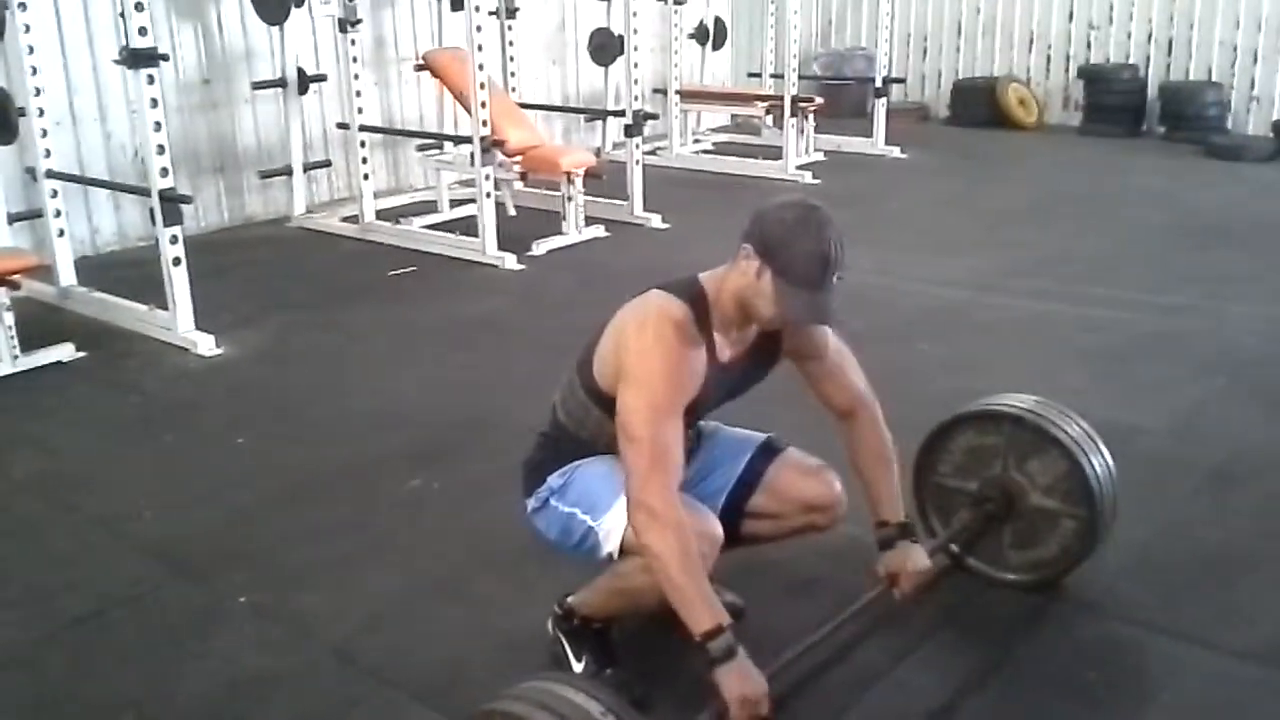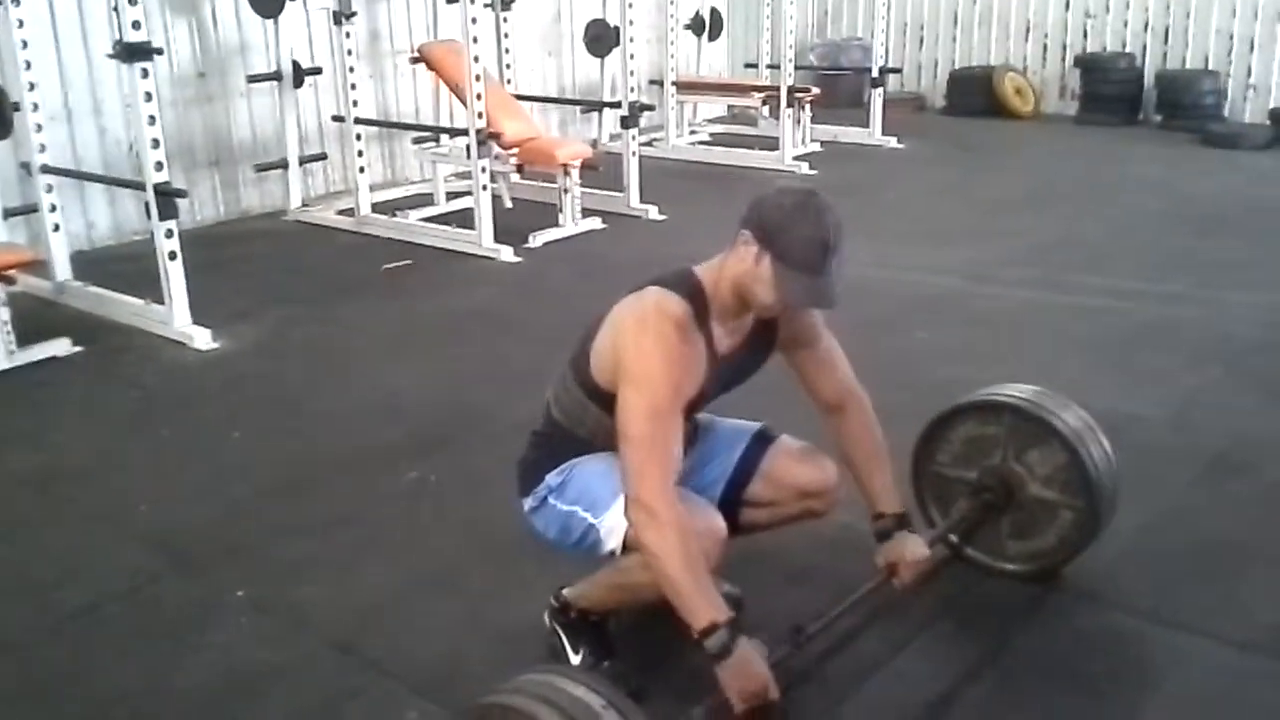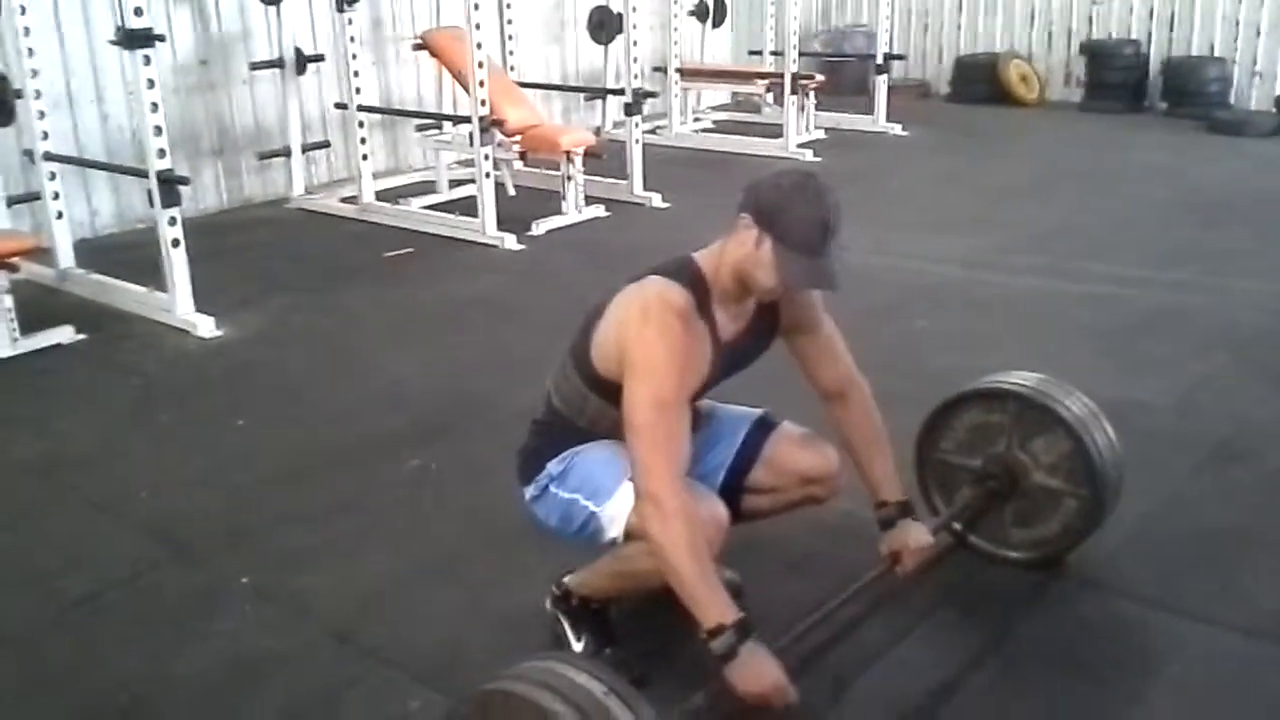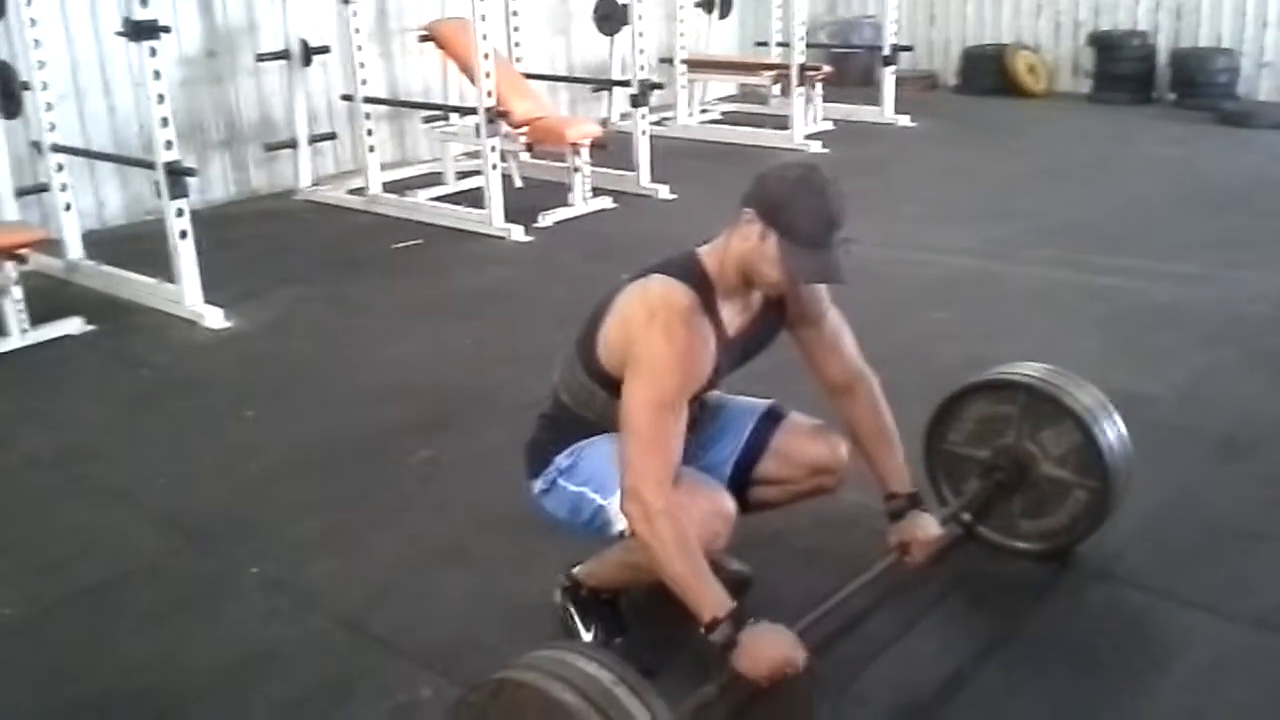
dt=0.2s
person 1, frame 1
left shoulder: (792, 316)
right shoulder: (665, 334)
left elbow: (858, 410)
right elbow: (652, 507)
left wrist: (896, 533)
right wrist: (723, 651)
right hip: (571, 474)
left knee: (821, 498)
right knee: (693, 538)
left ankle: (681, 579)
right ankle: (578, 617)
person 1, frame 2
left shoulder: (786, 305)
right shoulder: (664, 331)
left elbow: (845, 403)
right elbow: (651, 506)
left wrist: (893, 524)
right wrist: (725, 646)
right hip: (567, 471)
left knee: (816, 483)
right knee: (700, 535)
left ankle: (684, 574)
right ankle: (576, 609)
person 1, frame 3
left shoulder: (784, 292)
right shoulder: (666, 319)
left elbow: (845, 391)
right elbow: (660, 500)
left wrist: (896, 513)
right wrist: (733, 643)
right hip: (569, 459)
left knee: (817, 469)
right knee: (704, 523)
left ankle: (690, 565)
right ankle: (577, 595)
person 1, frame 4
left shoulder: (790, 283)
right shoulder: (672, 319)
left elbow: (852, 383)
right elbow: (646, 499)
left wrist: (905, 504)
right wrist: (734, 631)
right hip: (577, 452)
left knee: (826, 458)
right knee: (707, 518)
left ankle: (688, 546)
right ankle: (587, 586)
